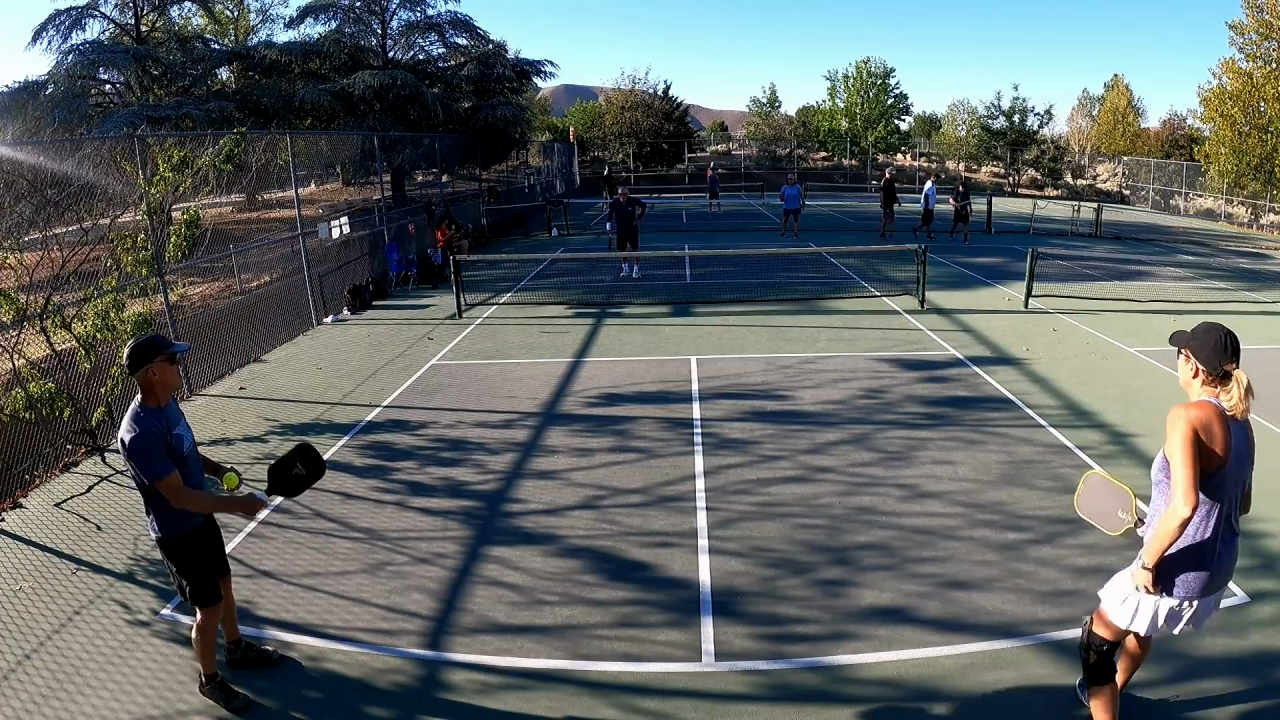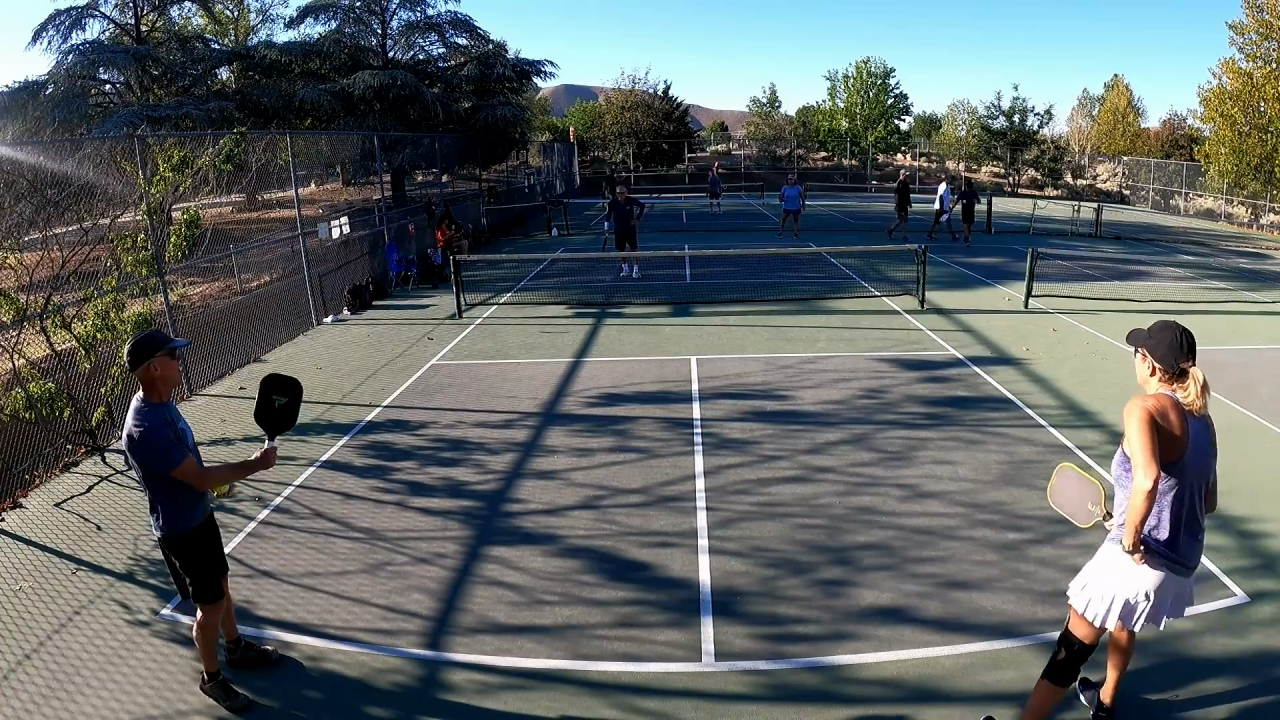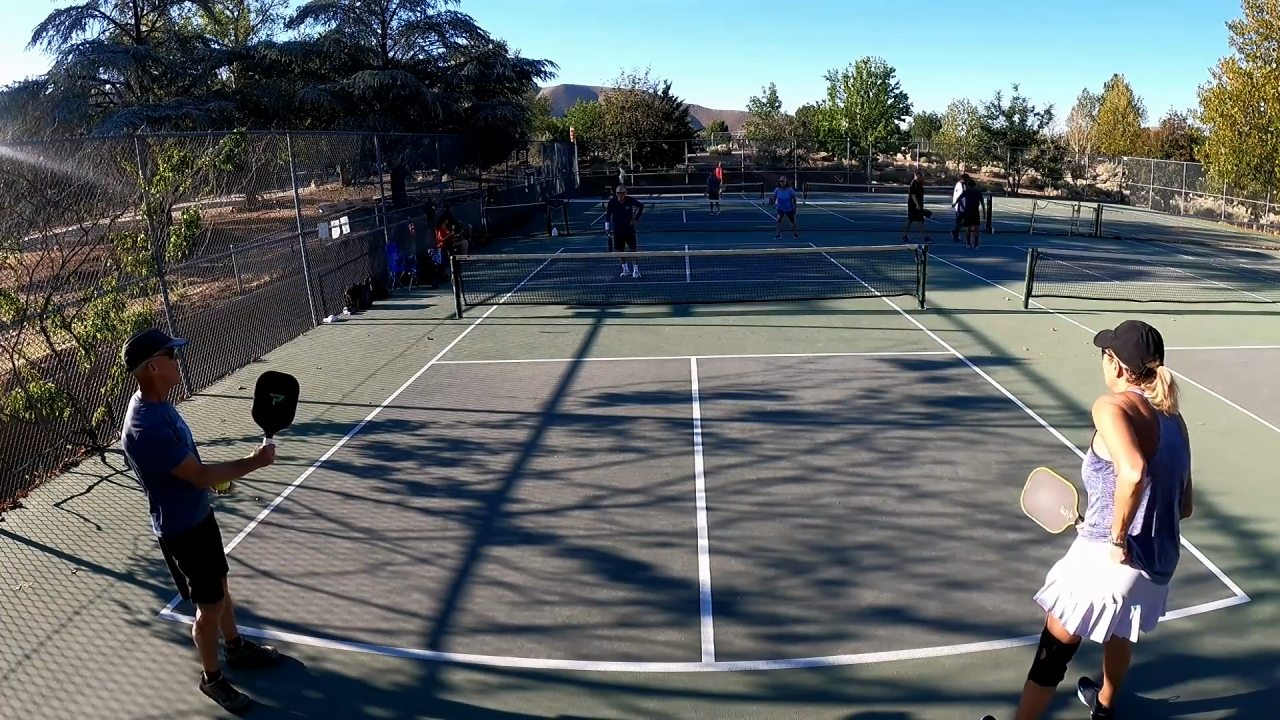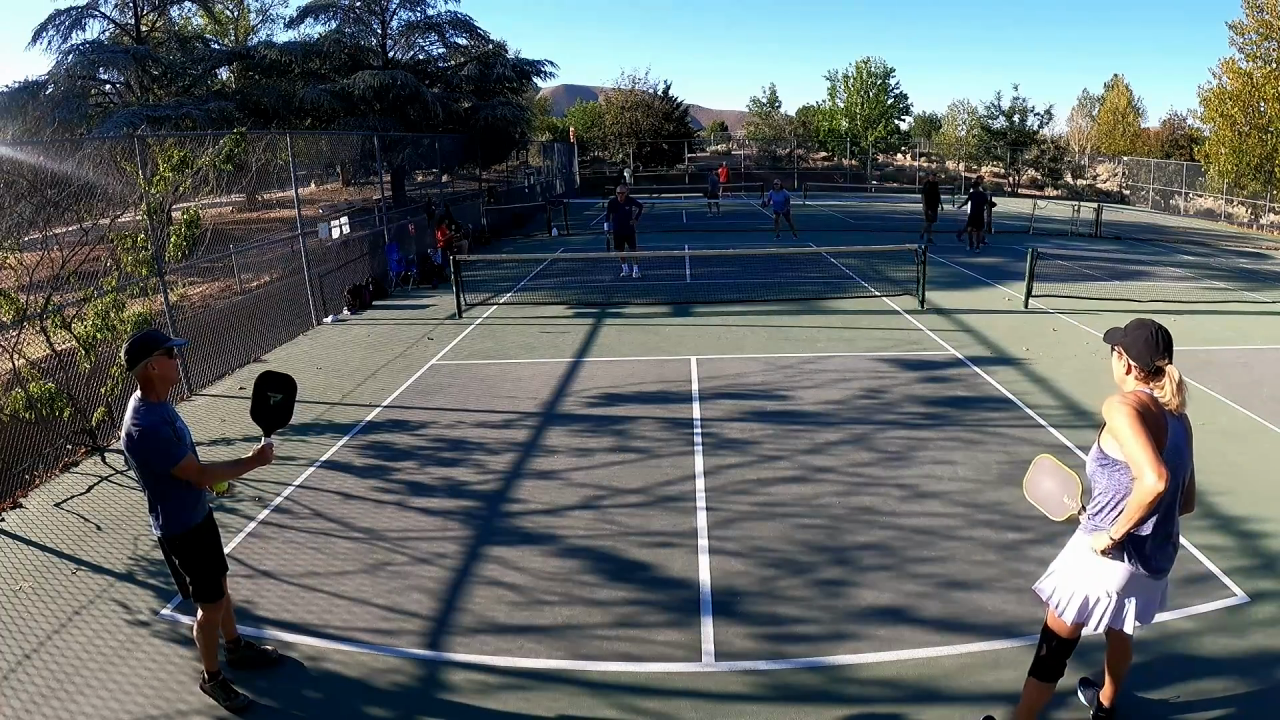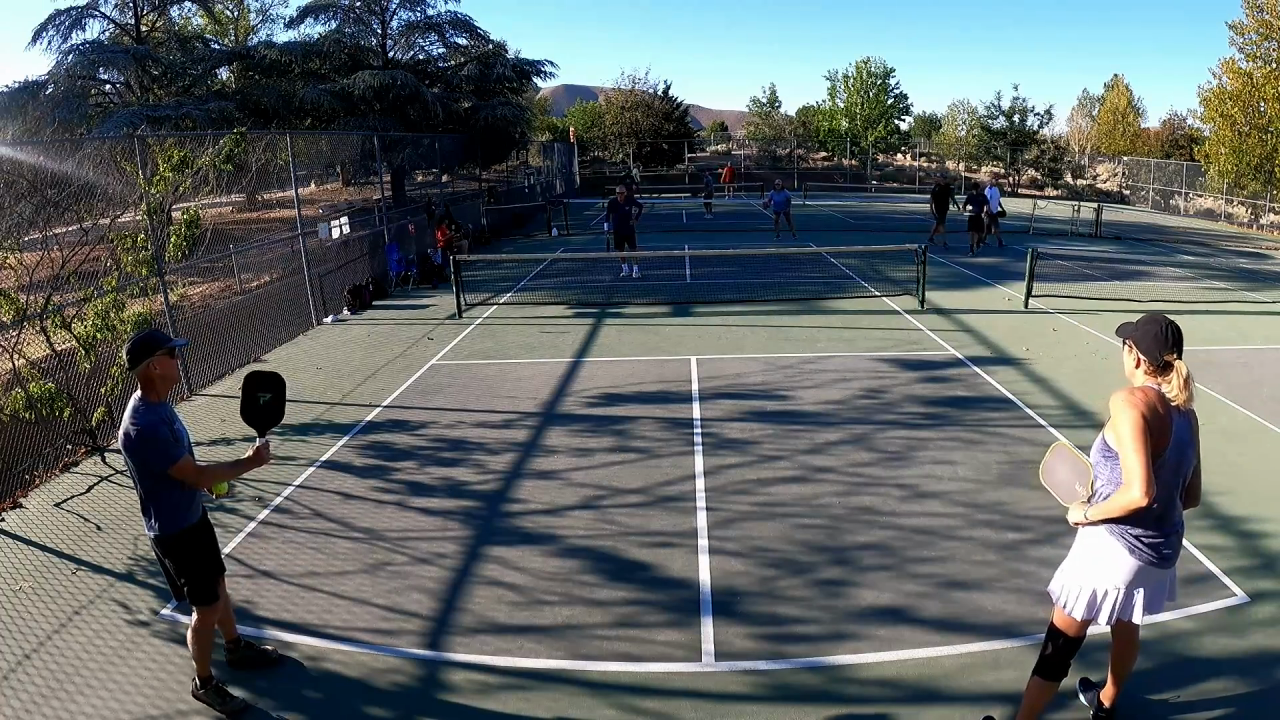
dt=0.4s
person 1, frame 1
left shoulder: (1187, 417)
right shoulder: (1239, 423)
left elbow: (1183, 506)
right elbow: (1241, 504)
left wrist: (1145, 563)
left hip: (1176, 571)
right hip: (1215, 567)
left knee: (1096, 643)
right knee: (1141, 629)
person 1, frame 2
left shoulder: (1144, 408)
right shoulder: (1201, 419)
left elbow: (1146, 479)
right elbow: (1207, 502)
left wrist: (1130, 541)
left hip: (1136, 561)
right hip: (1180, 562)
left knee: (1070, 651)
right knee: (1123, 625)
person 1, frame 3
left shoulder: (1112, 406)
right shoulder: (1173, 419)
left elbow: (1133, 473)
right elbow: (1183, 505)
left wrist: (1117, 538)
left hip: (1105, 561)
right hip: (1157, 566)
left knee: (1053, 653)
right knee: (1117, 632)
person 1, frame 4
left shoulder: (1123, 406)
right shoulder: (1177, 416)
left elbow: (1155, 481)
right elbow: (1186, 501)
left wrist: (1111, 534)
left hip: (1106, 557)
right hip: (1154, 562)
left knee: (1052, 649)
right knee: (1119, 631)
person 1, frame 5
left shoulder: (1130, 401)
right shoulder: (1185, 413)
left elbow: (1138, 492)
right elbow: (1191, 496)
left wrist: (1085, 513)
left hip: (1112, 548)
right hip: (1160, 554)
left knee: (1059, 646)
right knee: (1126, 629)
person 2, frame 1
left shoulder: (168, 403)
right shoulder: (141, 434)
right elbow: (179, 497)
left wrist: (218, 469)
right wrist: (236, 504)
left hip: (201, 518)
right hip: (178, 533)
left knee: (223, 586)
right knee: (210, 608)
left ankle: (237, 648)
right ankle: (210, 680)
person 2, frame 2
left shoulder: (161, 402)
right shoulder: (147, 427)
right elbow: (198, 479)
left wrist: (217, 476)
right wrist: (253, 465)
left hip: (199, 515)
right hip: (180, 530)
left knee: (221, 585)
right knee: (210, 605)
left ankle: (236, 648)
right ankle: (211, 677)
person 2, frame 3
left shoulder: (158, 403)
right shoulder: (146, 427)
right elbow: (199, 476)
left wrist: (215, 476)
right wrist: (253, 462)
left hip: (199, 515)
right hip: (181, 529)
left knee: (220, 586)
right knee: (210, 606)
left ankle: (236, 648)
right ankle: (211, 678)
person 2, frame 4
left shoulder: (157, 403)
right shoulder: (146, 426)
right elbow: (199, 475)
left wrist: (213, 474)
right wrist: (252, 461)
left hip: (197, 514)
right hip: (180, 529)
left knee: (220, 586)
right knee: (211, 604)
left ankle: (236, 648)
right ankle: (211, 677)
person 2, frame 5
left shoulder: (157, 403)
right shoulder: (144, 425)
right elbow: (195, 476)
left wrist: (208, 476)
right wrist: (248, 462)
left hip: (192, 516)
right hip: (173, 531)
left knee: (217, 586)
right knee: (206, 608)
left ankle: (236, 648)
right ankle: (205, 683)
